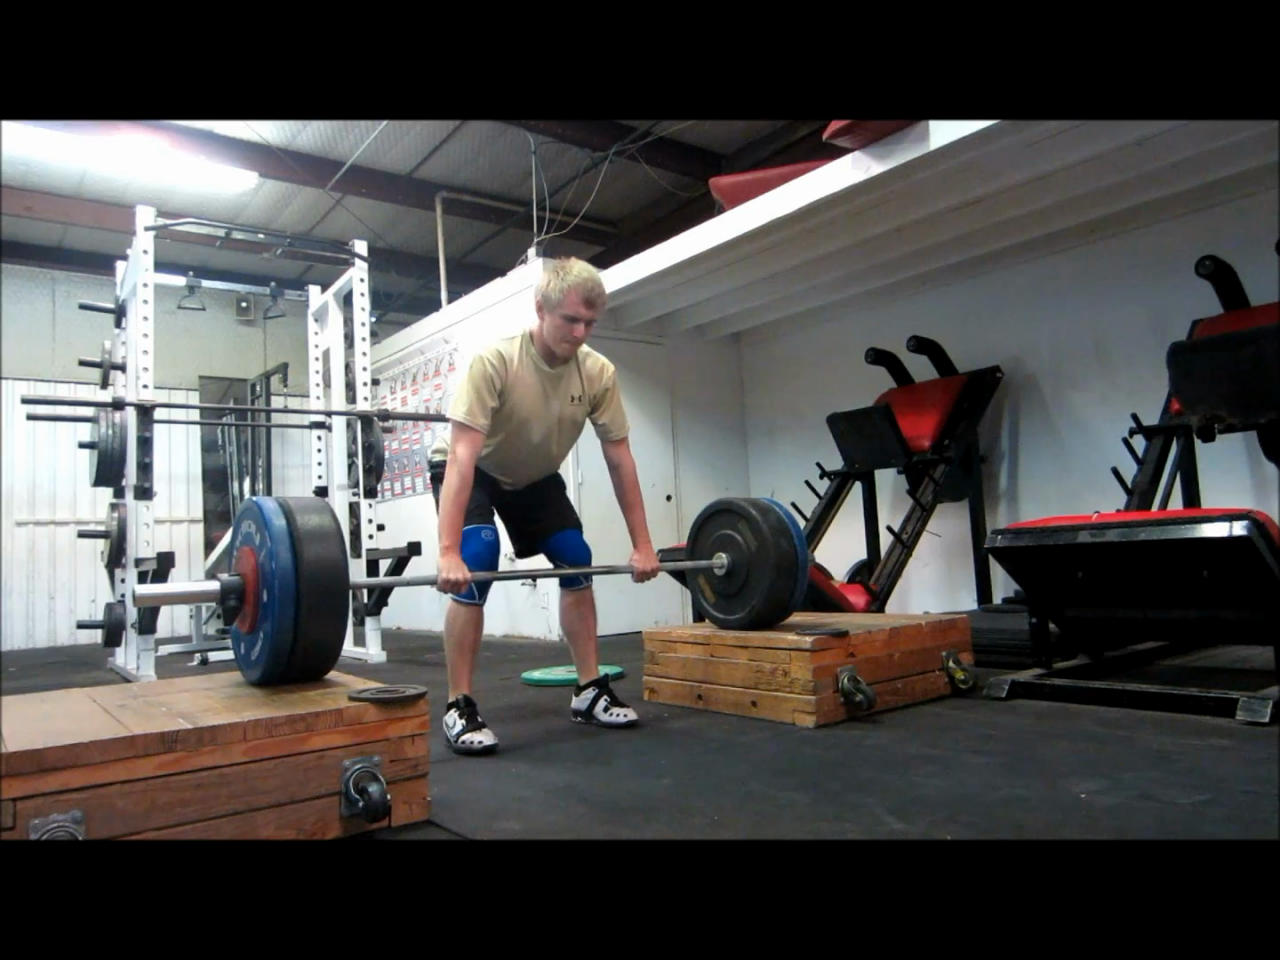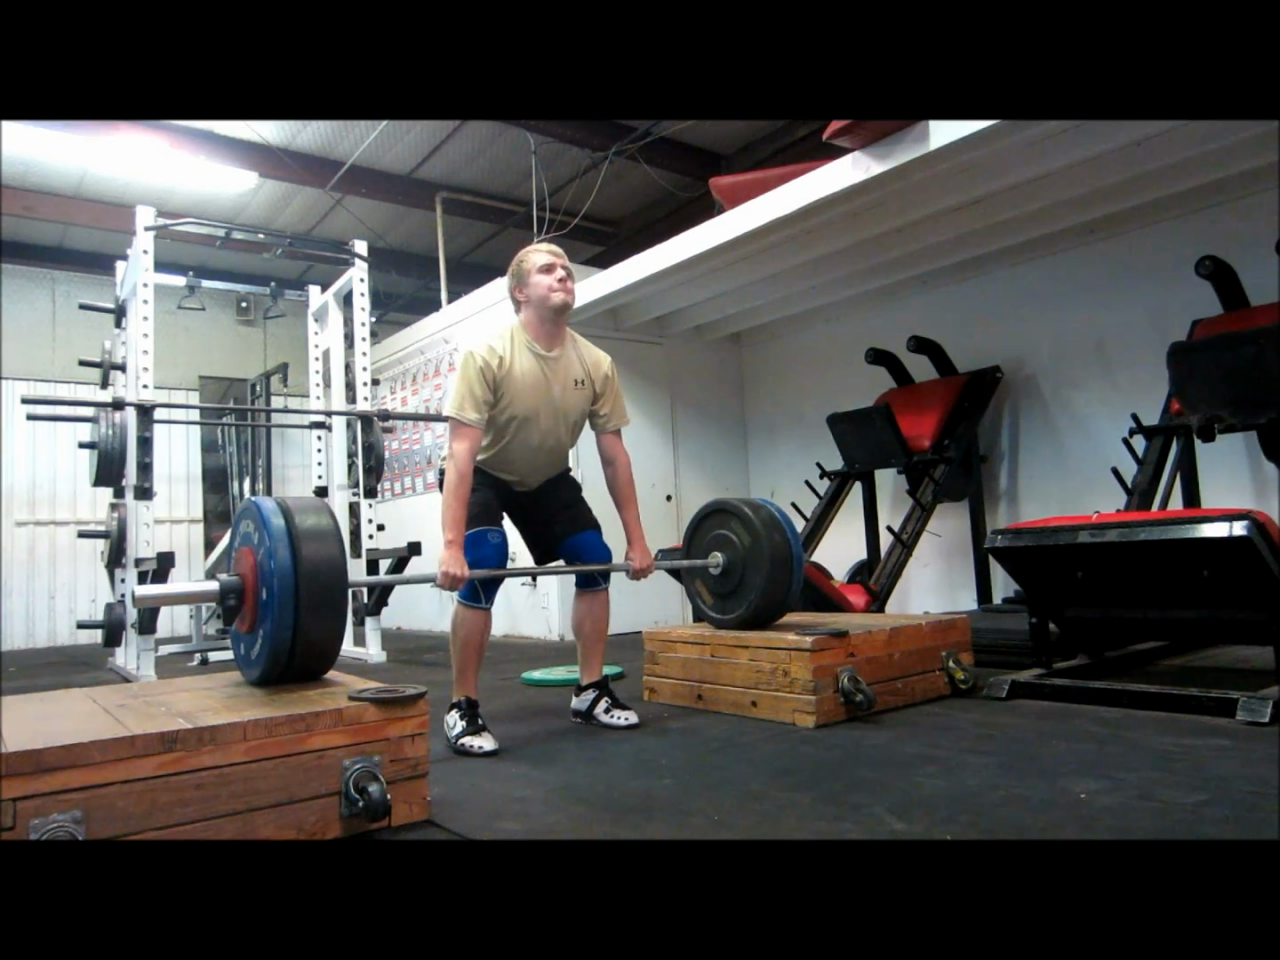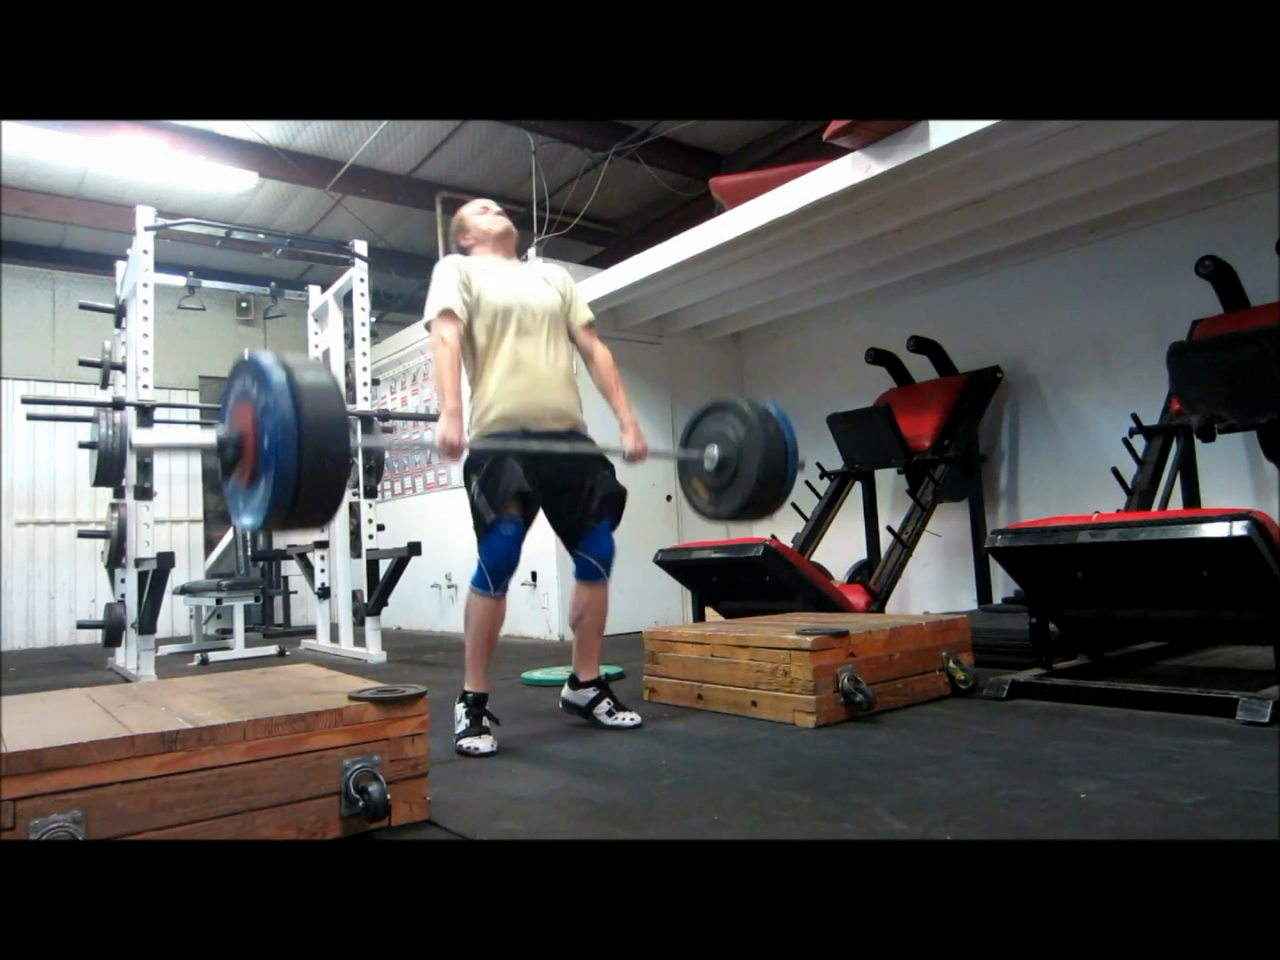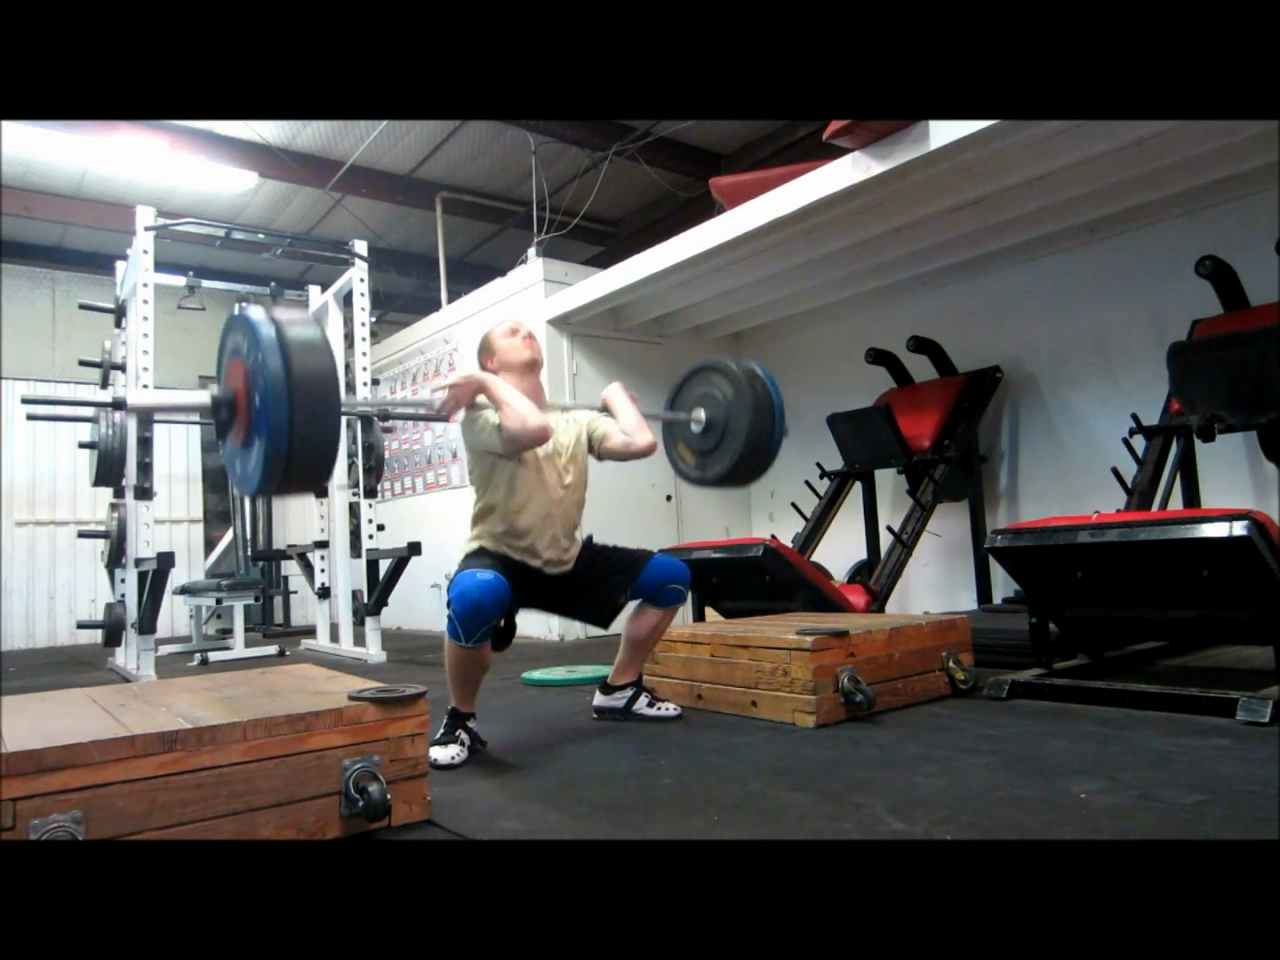
dt=0.5s
person 1, frame 1
left shoulder: (598, 372)
right shoulder: (494, 360)
left elbow: (620, 459)
right elbow: (462, 456)
left wrist: (642, 544)
right wrist: (447, 550)
left hip: (535, 476)
right hip: (472, 470)
left knee: (576, 559)
right knee: (476, 562)
left ankle: (590, 690)
right ankle: (459, 707)
person 1, frame 2
left shoulder: (596, 364)
right shoulder: (488, 356)
left elbow: (615, 454)
right elbow: (462, 452)
left wrist: (636, 540)
right wrist: (451, 546)
left hip: (546, 477)
right hip: (484, 475)
left knee: (596, 561)
right knee: (483, 569)
left ankle: (591, 692)
right ankle: (462, 710)
person 1, frame 3
left shoulder: (553, 277)
right shoulder: (459, 269)
left elbow: (592, 345)
right elbow: (446, 337)
left wrist: (627, 421)
right wrist: (450, 414)
left hip: (568, 436)
right hip: (502, 436)
left knee: (596, 556)
right knee: (498, 558)
left ankle: (585, 686)
right ankle: (472, 704)
person 1, frame 4
left shoulder: (578, 421)
right shoulder: (487, 416)
left elbow: (642, 444)
right elbow: (534, 430)
left wrist: (616, 400)
right wrist: (486, 385)
left hip: (566, 563)
right hip: (502, 558)
left knee: (670, 577)
right knee: (475, 597)
left ankle: (619, 690)
right ankle: (460, 722)
